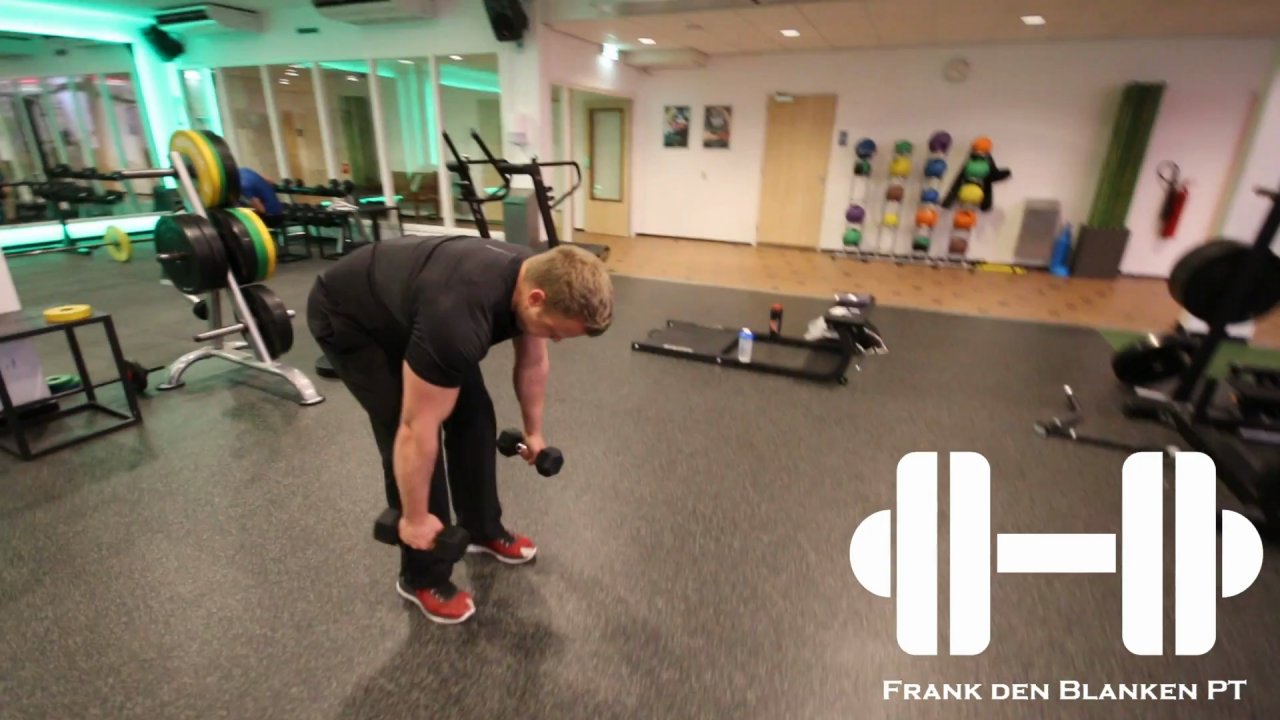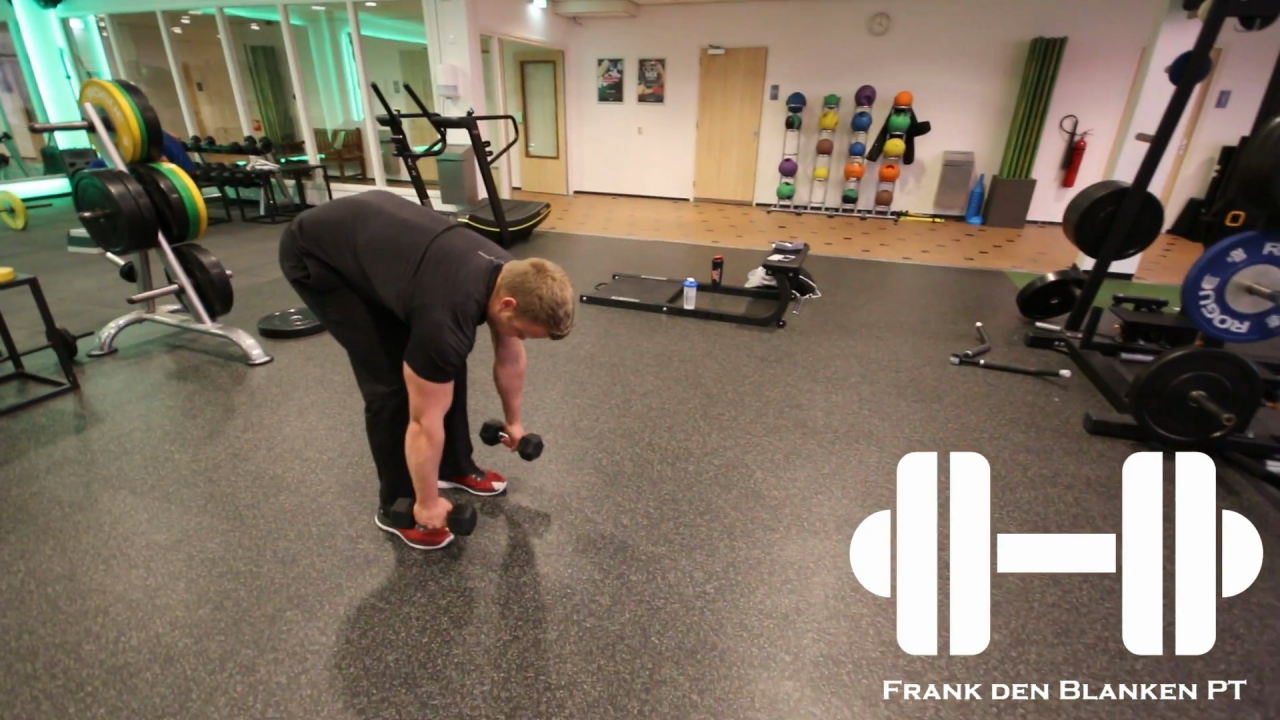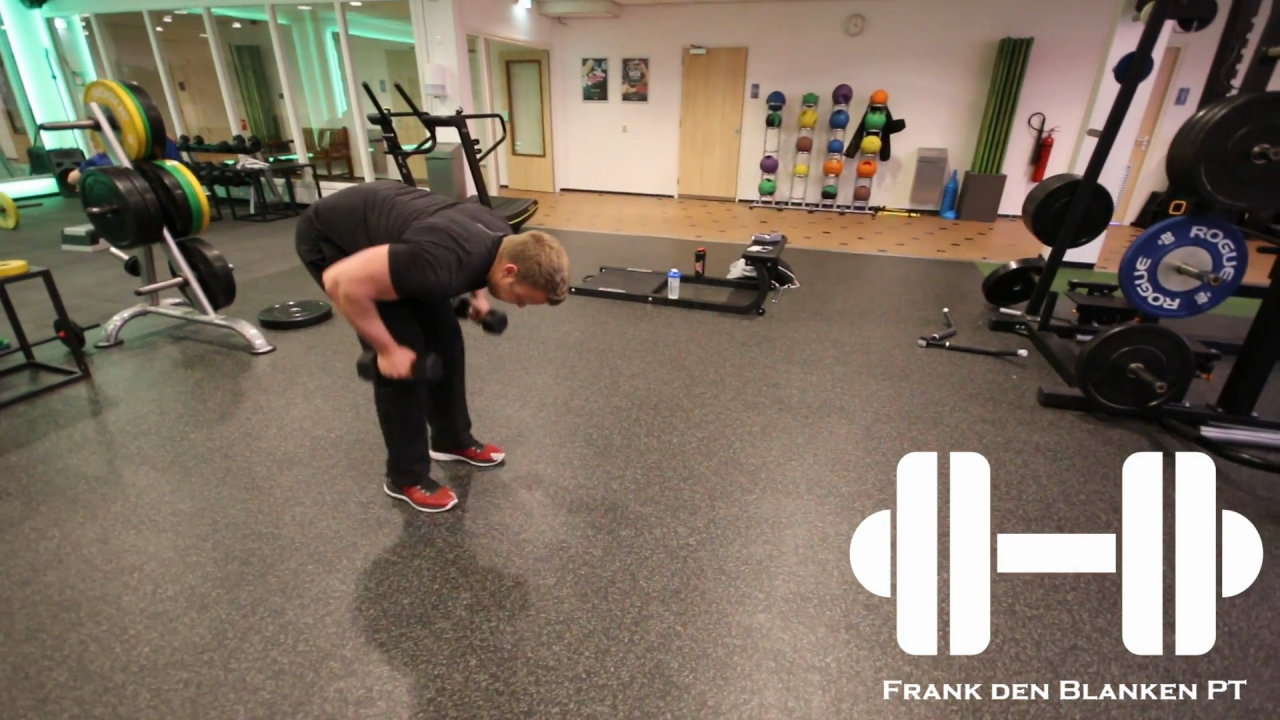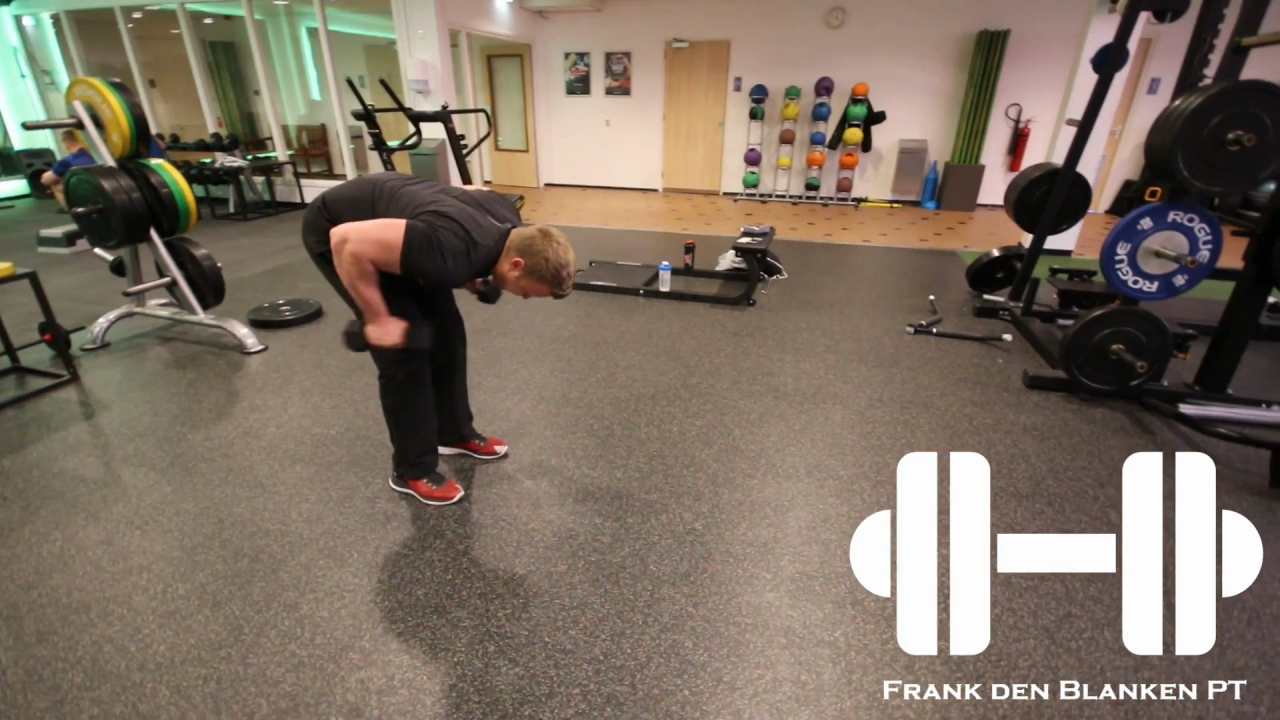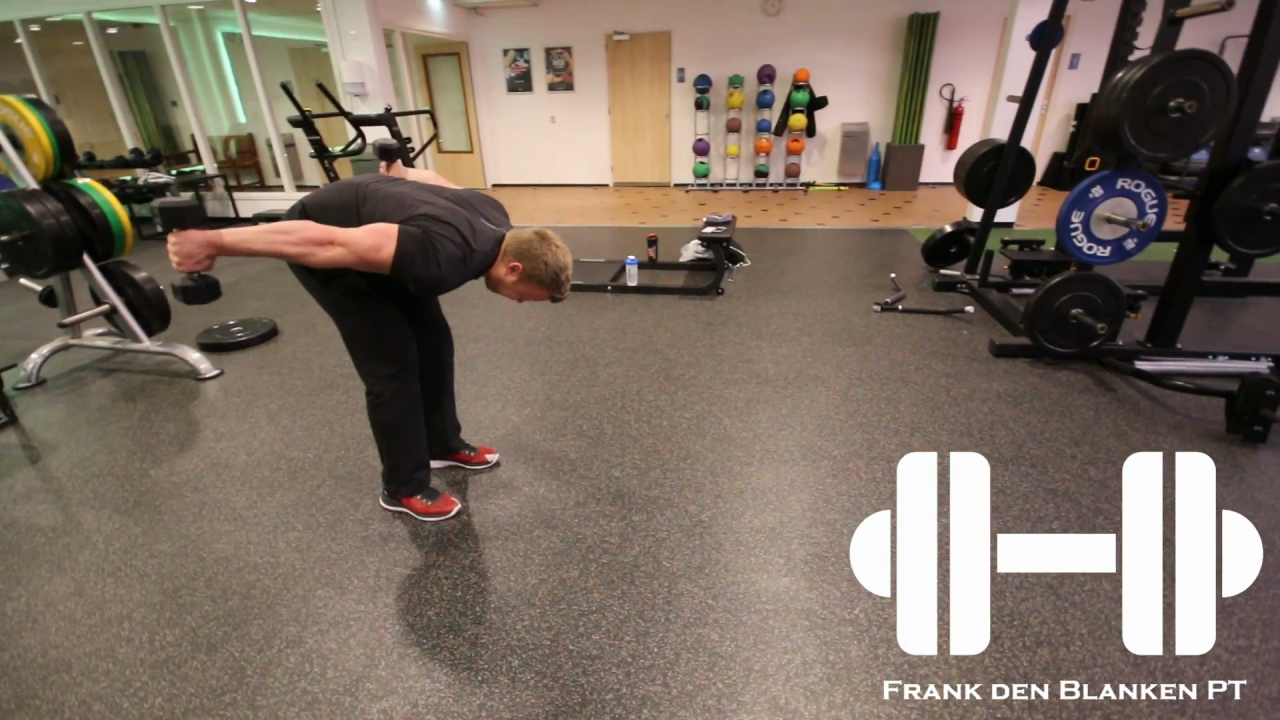
dt=0.7s
person 1, frame 1
left shoulder: (537, 276)
right shoulder: (458, 319)
left elbow: (532, 361)
right elbow: (417, 430)
left wrist: (534, 430)
right wrist: (415, 517)
left hip: (404, 301)
right hip: (346, 316)
left knee: (475, 416)
right knee: (411, 437)
left ankle: (482, 530)
right ankle: (422, 578)
person 1, frame 2
left shoulder: (509, 276)
right shoulder: (446, 315)
left elbow: (510, 359)
right elbow: (426, 422)
left wrist: (514, 421)
right wrist: (428, 503)
left hip: (370, 228)
right hip: (315, 254)
left knee: (446, 365)
right knee: (390, 379)
left ankle: (455, 467)
person 1, frame 3
left shoulder: (503, 240)
right shoulder: (440, 266)
right elbow: (340, 283)
left wrist: (477, 296)
right wrist: (388, 350)
left hip: (379, 216)
right hip: (327, 236)
left knee: (444, 338)
right knee: (407, 357)
left ankle: (453, 440)
right ankle: (407, 477)
person 1, frame 4
left shoulder: (508, 224)
right shoulder: (451, 254)
left elbow: (474, 191)
right elbow: (347, 241)
right wrist: (378, 320)
left hip: (383, 206)
right hip: (334, 227)
left knee: (446, 331)
right knee: (405, 348)
left ankle: (455, 433)
right ankle: (413, 470)
person 1, frame 5
left shoulder: (494, 221)
right shoulder: (443, 259)
left elbow: (427, 177)
right elbow: (325, 243)
left wrist: (396, 171)
right wrist: (212, 244)
left hip: (364, 213)
right hip: (321, 232)
left knee: (433, 341)
right knee: (393, 362)
left ankle: (443, 444)
right ankle: (405, 488)
